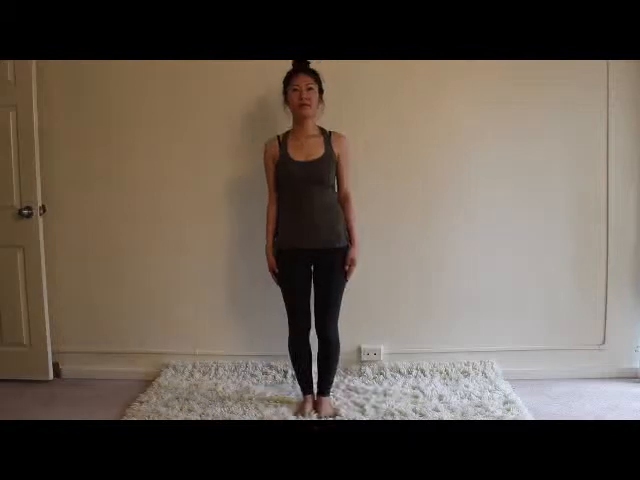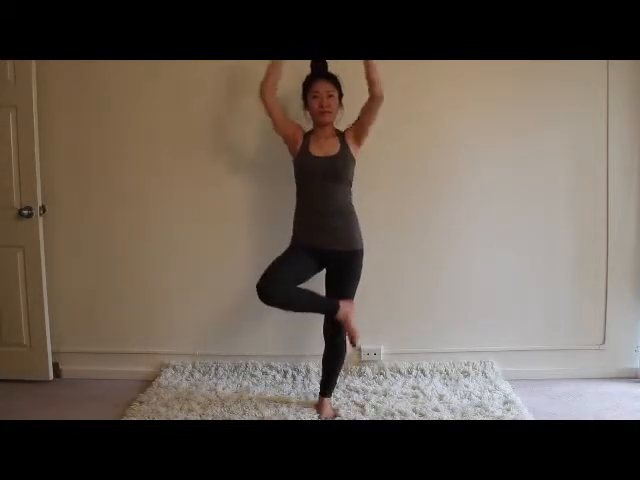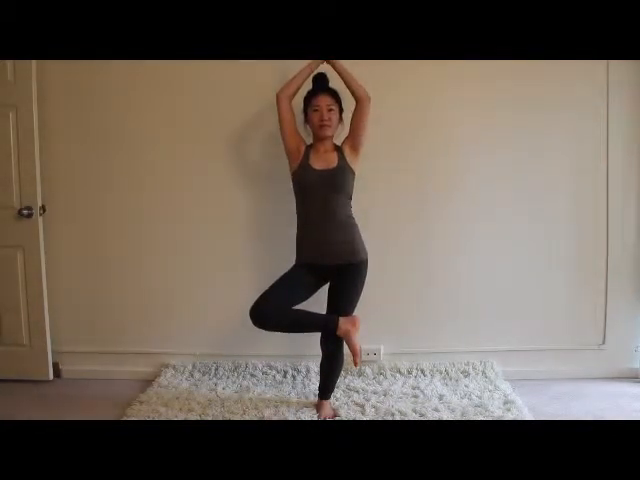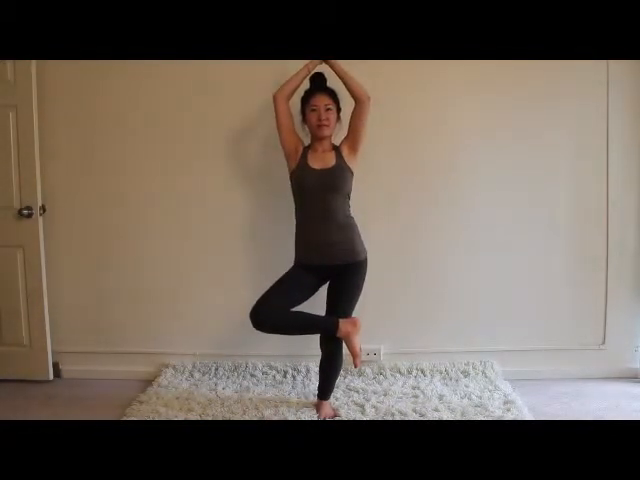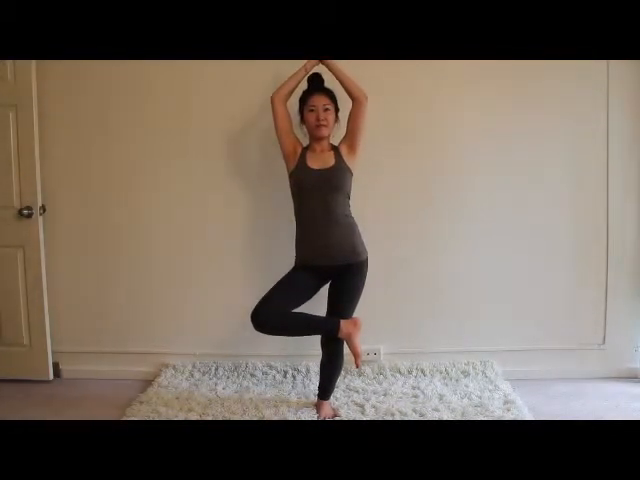
dt=1s
person 1, frame 1
left shoulder: (337, 143)
right shoulder: (274, 147)
left elbow: (344, 195)
right elbow: (274, 200)
left wrist: (353, 243)
right wrist: (269, 247)
left hip: (332, 245)
right hip: (291, 248)
left knee: (327, 326)
right knee: (298, 326)
left ankle: (324, 394)
right ankle: (306, 393)
person 1, frame 2
left shoulder: (352, 140)
right shoulder: (296, 140)
left elbow: (377, 96)
right elbow: (267, 94)
left wrist: (367, 63)
left hip: (346, 244)
right hip: (305, 243)
left knee: (334, 330)
right knee: (268, 289)
left ankle: (325, 397)
right ankle: (339, 308)
person 1, frame 3
left shoulder: (349, 153)
right shoulder: (298, 153)
left elbow: (364, 99)
right elbow: (282, 98)
left wrist: (335, 62)
right wrist: (314, 63)
left hip: (350, 258)
right hip: (310, 260)
left knee: (332, 339)
right knee: (262, 313)
left ankle: (325, 400)
right ankle: (342, 323)
person 1, frame 4
left shoulder: (347, 153)
right shoulder: (296, 154)
left elbow: (364, 99)
right elbow: (279, 98)
left wrist: (332, 63)
right wrist: (311, 65)
left hip: (349, 258)
right hip: (308, 262)
left knee: (330, 338)
right knee: (261, 316)
left ankle: (324, 399)
right ankle: (342, 326)
person 1, frame 5
left shoulder: (346, 153)
right shoulder: (294, 154)
left elbow: (360, 98)
right elbow: (277, 100)
left wrist: (328, 63)
right wrist: (308, 66)
left hip: (350, 258)
right hip: (309, 262)
left knee: (332, 338)
right knee: (263, 317)
left ankle: (324, 399)
right ankle: (344, 326)
